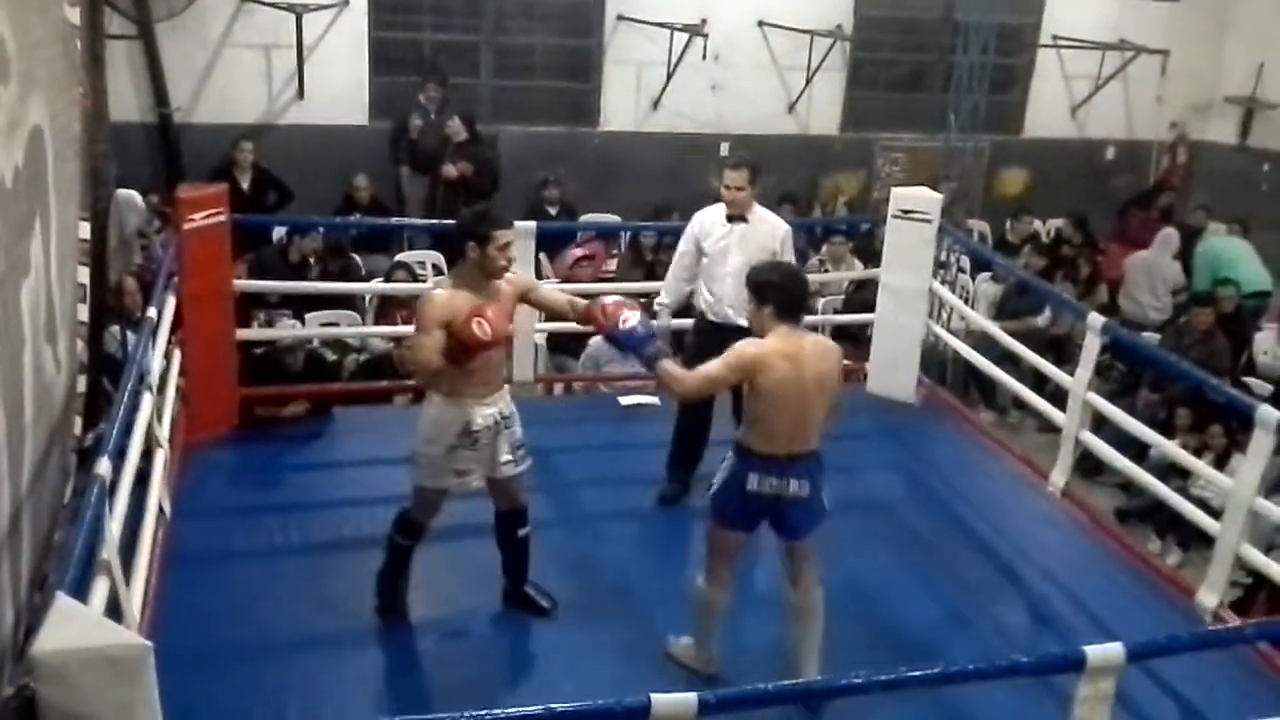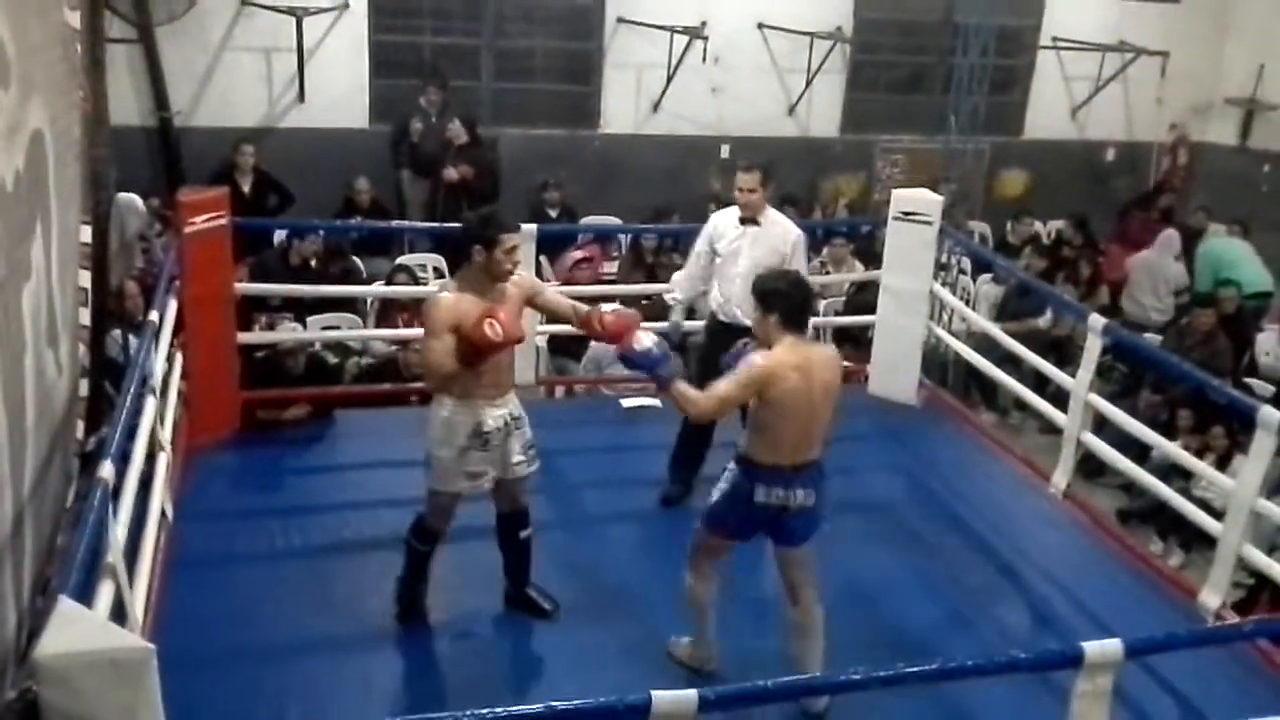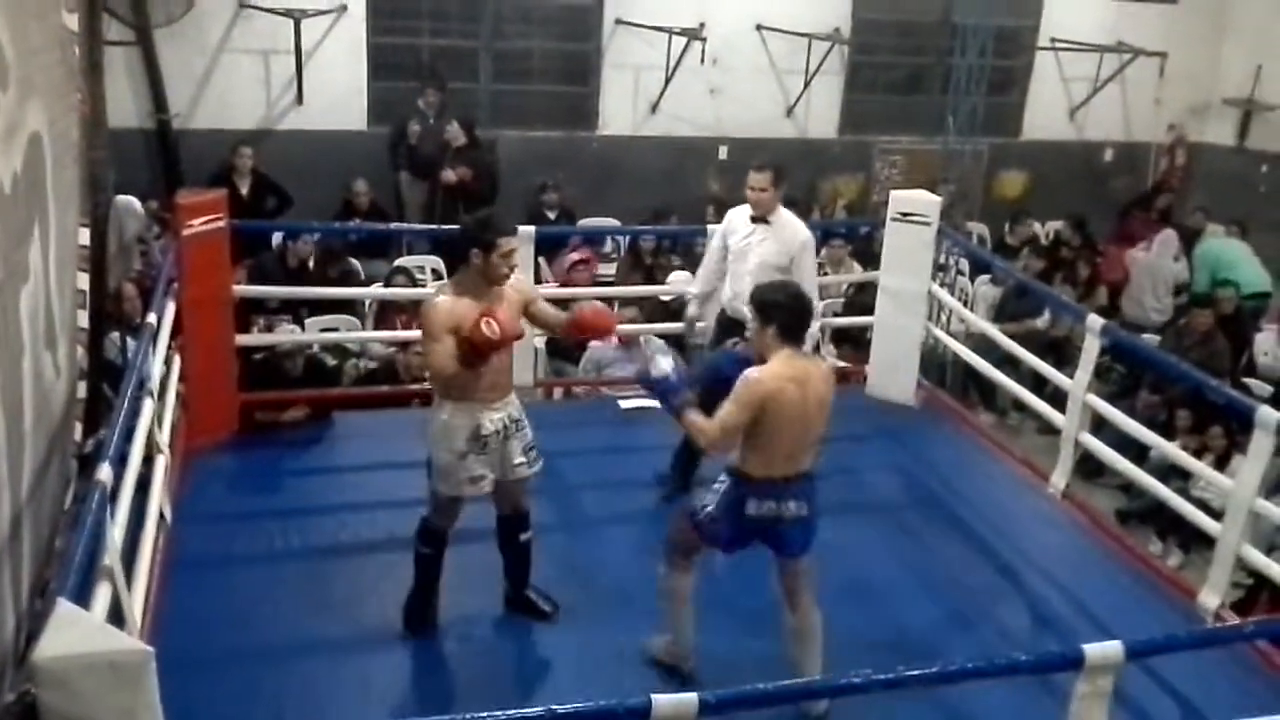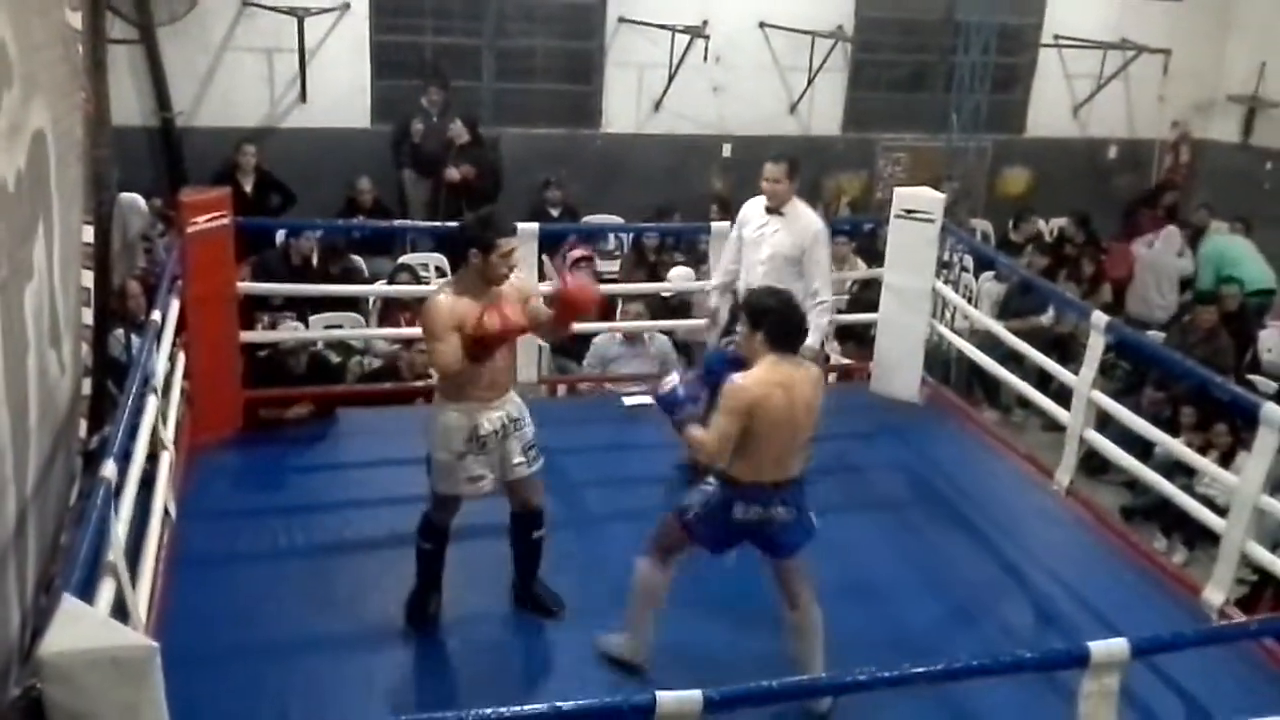
dt=0.1s
person 1, frame 1
left shoulder: (752, 354)
right shoulder: (832, 353)
left elbow: (686, 387)
left wrist: (647, 348)
left hip: (752, 473)
right hip: (804, 475)
left knee: (718, 569)
right knee: (804, 574)
left ankle: (702, 655)
right ankle: (809, 674)
person 1, frame 2
left shoulder: (763, 366)
right shoulder: (831, 360)
left elbow: (701, 408)
left wrist: (660, 369)
left hip: (755, 483)
right hip: (806, 483)
left knee: (701, 560)
right knee: (800, 586)
left ankle: (701, 652)
person 1, frame 3
left shoulder: (756, 381)
right shoulder: (824, 372)
left elbow: (710, 439)
left wrist: (674, 396)
left hip: (745, 495)
right hip: (797, 495)
left knee: (677, 552)
right knee: (798, 594)
left ankle: (679, 650)
person 1, frame 4
left shoulder: (743, 386)
right shoulder: (813, 377)
left elbow: (709, 452)
left wrist: (681, 410)
left hip: (734, 498)
right hip: (787, 499)
left knee: (658, 551)
right knee: (798, 592)
left ankle: (633, 647)
person 2, frame 1
left shoulder: (513, 284)
right shoulder: (437, 302)
left elbow: (566, 305)
right elbow: (423, 371)
left wrist: (597, 312)
right wrist: (462, 350)
left hip: (498, 407)
right hip: (449, 413)
left knee: (514, 503)
right knee: (424, 508)
left ankle: (517, 583)
right ankle: (391, 578)
person 2, frame 2
left shoulder: (520, 287)
right shoulder: (444, 305)
left elbow: (569, 311)
right elbow: (435, 375)
left wrist: (599, 320)
right wrist: (474, 352)
left hip: (506, 409)
right hip: (461, 416)
left knee: (515, 506)
right knee: (439, 513)
left ankle: (519, 586)
right ankle: (412, 584)
person 2, frame 3
left shoulder: (517, 291)
right shoulder: (441, 309)
left elbow: (559, 325)
right elbow: (442, 377)
left wrist: (582, 321)
right wrist: (477, 351)
left hip: (508, 412)
right hip: (461, 420)
left knee: (516, 509)
right knee: (443, 516)
left ankle: (519, 588)
right ankle: (423, 594)
person 2, frame 4
left shoulder: (516, 289)
right shoulder: (442, 307)
left elbow: (550, 328)
right elbow: (449, 373)
left wrist: (566, 307)
right wrist: (483, 343)
left hip: (508, 409)
right hip: (461, 419)
left knee: (531, 505)
right knee: (442, 512)
left ankle: (527, 583)
right ankle: (426, 591)
person 3, frame 1
left shoulder: (777, 230)
right shoulder: (703, 220)
right elbow: (681, 271)
right wrist: (663, 312)
left hip: (751, 332)
right hip: (708, 326)
left knee: (748, 409)
right knee: (694, 403)
right ankle: (679, 475)
person 3, frame 2
left shoulder: (789, 235)
right shoulder: (718, 222)
right elbow: (696, 271)
right wrist: (677, 311)
right hip: (720, 326)
right ankle: (682, 474)
person 3, frame 3
left shoulder: (798, 235)
right shoulder: (733, 219)
left elbow: (807, 293)
right elbow: (711, 265)
left wrist: (802, 340)
right wrist: (693, 303)
right hip: (729, 322)
right knee: (708, 400)
right ankle: (681, 473)
person 3, frame 4
left shoulder: (811, 228)
right shoulder: (749, 211)
left elbow: (819, 289)
right elbow: (731, 259)
left wrist: (814, 338)
right wrist: (716, 298)
